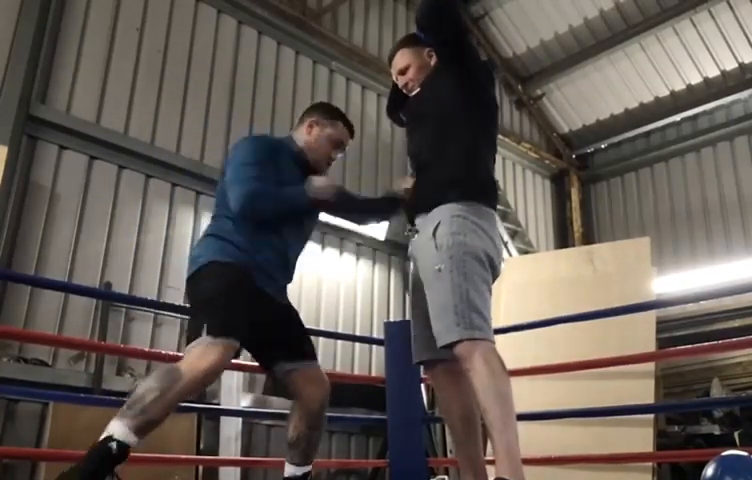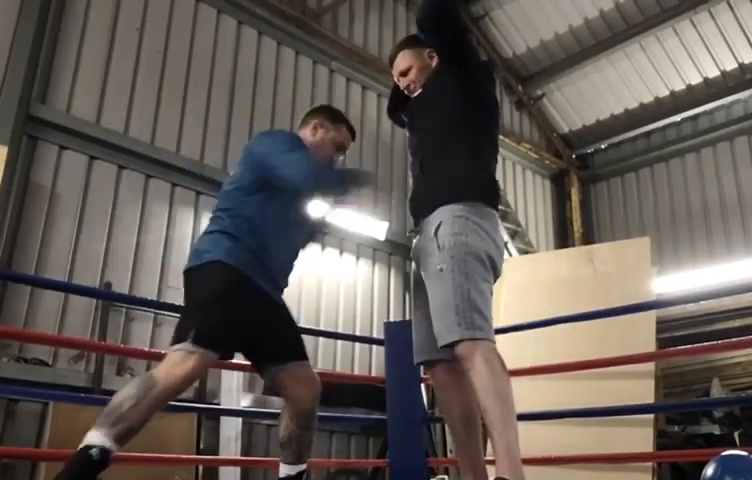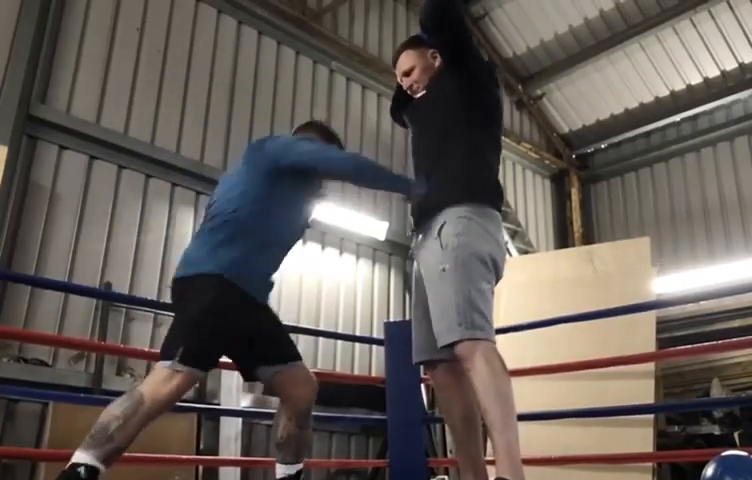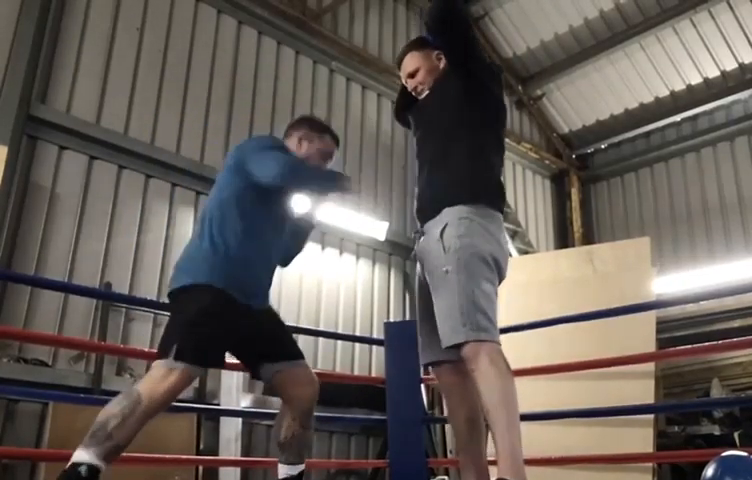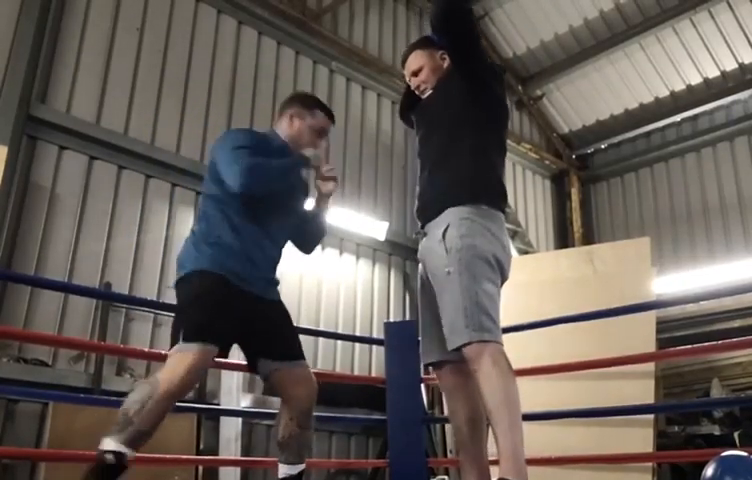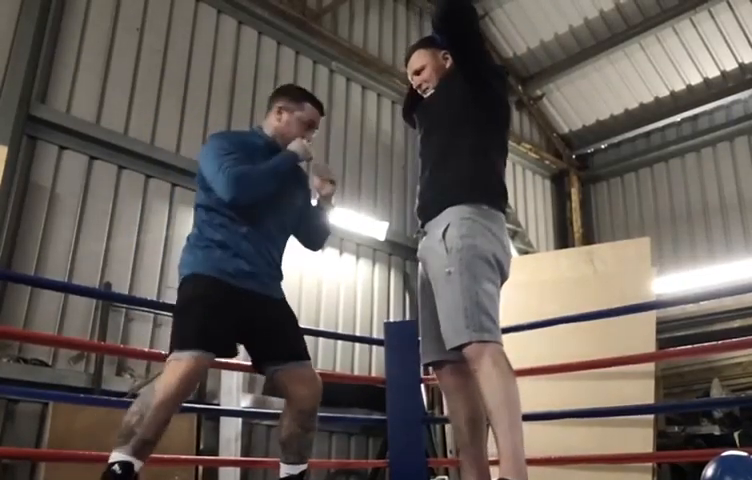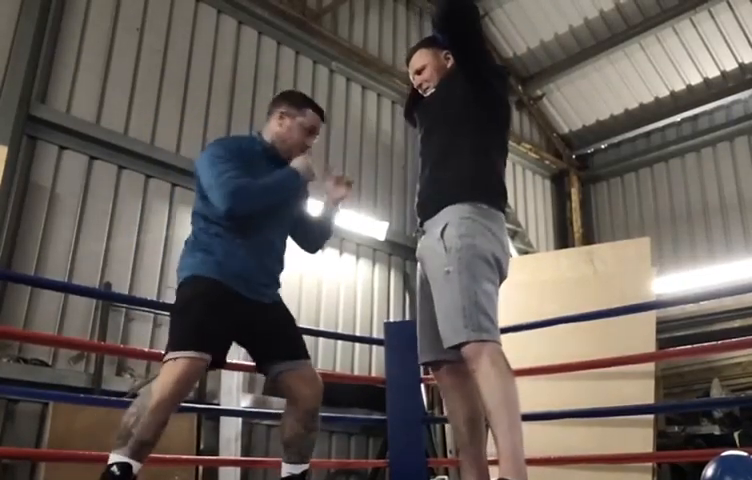
dt=0.1s
person 1, frame 1
left shoulder: (464, 76)
right shoulder: (425, 107)
right elbow: (393, 109)
right wrist: (406, 88)
left hip: (457, 219)
right hip: (430, 231)
left knee: (469, 342)
right knee: (440, 361)
person 1, frame 2
left shoulder: (466, 78)
right shoulder: (428, 107)
right elbow: (395, 110)
right wrist: (407, 90)
left hip: (458, 218)
right hip: (432, 231)
left knee: (470, 342)
right knee: (441, 362)
person 1, frame 3
left shoulder: (468, 80)
right shoulder: (430, 108)
right elbow: (397, 111)
right wrist: (409, 86)
left hip: (462, 221)
right hip: (433, 232)
left knee: (470, 342)
right knee: (442, 362)
person 1, frame 4
left shoulder: (472, 82)
right shoulder: (434, 109)
right elbow: (401, 111)
right wrist: (413, 89)
left hip: (464, 222)
right hip: (435, 232)
left knee: (475, 343)
right knee: (447, 363)
person 1, frame 5
left shoulder: (475, 81)
right shoulder: (435, 109)
right elbow: (405, 112)
right wrist: (417, 89)
left hip: (465, 224)
right hip: (437, 234)
left knee: (477, 344)
right knee: (449, 364)
person 1, frame 6
left shoulder: (477, 82)
right shoulder: (438, 108)
right elbow: (408, 110)
right wrist: (420, 89)
left hip: (465, 222)
right hip: (436, 234)
left knee: (477, 344)
right knee: (448, 364)
person 1, frame 7
left shoulder: (478, 80)
right shoulder: (439, 106)
right elbow: (410, 111)
right wrist: (421, 89)
left hip: (465, 221)
right hip: (437, 232)
left knee: (476, 344)
right knee: (447, 363)
person 2, frame 1
left shoulder: (309, 177)
right shoulder: (255, 149)
left elbow: (358, 213)
right elbow: (249, 205)
left wrist: (398, 199)
right wrist: (310, 192)
left hip: (267, 287)
right hip: (227, 269)
left knee: (315, 389)
right knee: (208, 359)
person 2, frame 2
left shoulder: (301, 184)
right shoulder: (276, 144)
left elbow: (291, 238)
right elbow: (314, 175)
right wrist: (356, 179)
left hip: (262, 288)
right hip: (224, 268)
left knee: (305, 389)
right knee: (184, 365)
person 2, frame 3
left shoulder: (293, 177)
right shoulder: (278, 149)
right elbow: (344, 164)
left wrist: (301, 216)
right wrist: (408, 185)
left hip: (246, 293)
right hip: (213, 280)
left knee: (301, 389)
right knee: (169, 384)
person 2, frame 4
left shoulder: (280, 209)
right shoulder: (258, 152)
left elbow: (281, 255)
right elbow: (280, 174)
left wrist: (306, 220)
right wrist: (335, 180)
left hip: (250, 301)
right hip: (207, 288)
left knee: (304, 389)
right knee: (165, 383)
person 2, frame 5
left shoulder: (295, 181)
right shoulder: (239, 142)
left elbow: (307, 242)
right elbow: (246, 180)
left wrist: (321, 202)
right wrist: (300, 161)
left hip: (260, 291)
right hip: (210, 274)
left knee: (301, 387)
right knee: (189, 365)
person 2, frame 6
left shoulder: (293, 178)
right shoulder: (225, 145)
left elbow: (313, 239)
right elbow: (235, 189)
left wrist: (323, 203)
right wrist: (291, 158)
left hip: (264, 291)
right hip: (211, 277)
left knee: (306, 388)
right knee: (184, 372)
person 2, frame 7
left shoulder: (290, 184)
right shoulder: (223, 152)
left elbow: (311, 242)
right elbow: (232, 201)
left wrist: (330, 207)
right wrist: (294, 175)
left hip: (261, 294)
right hip: (209, 281)
left knee: (306, 388)
right knee: (179, 373)
